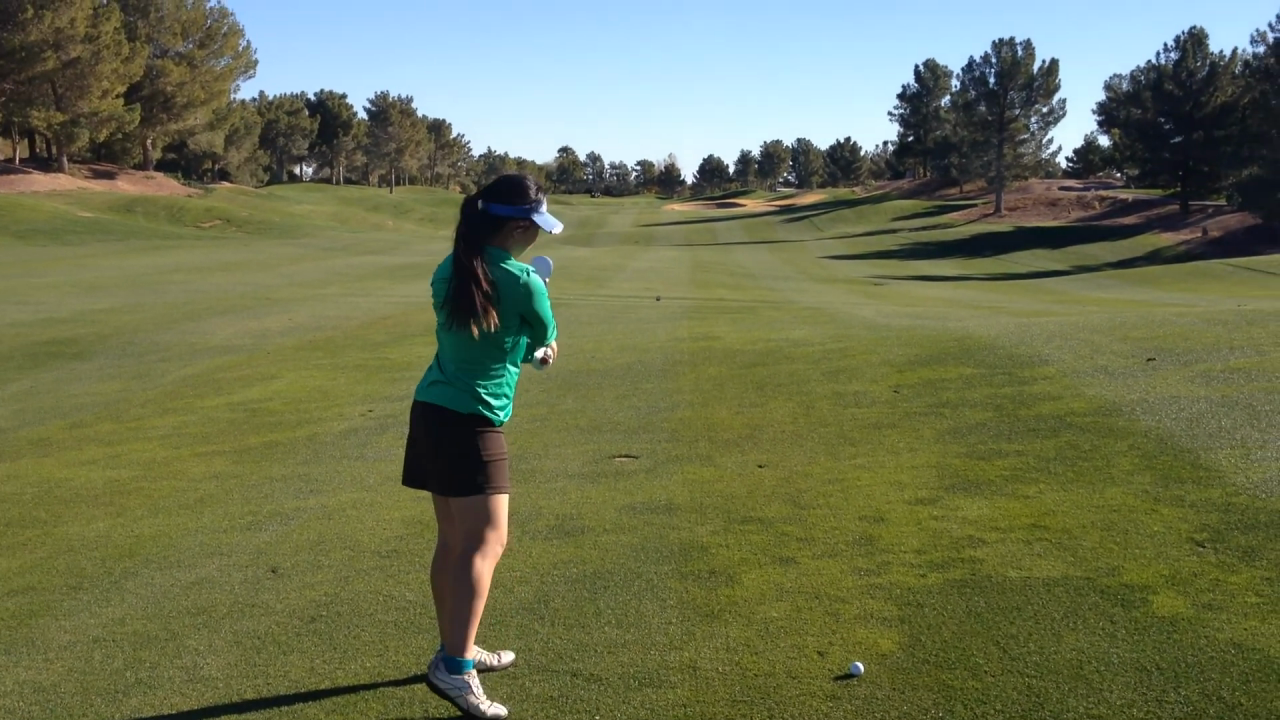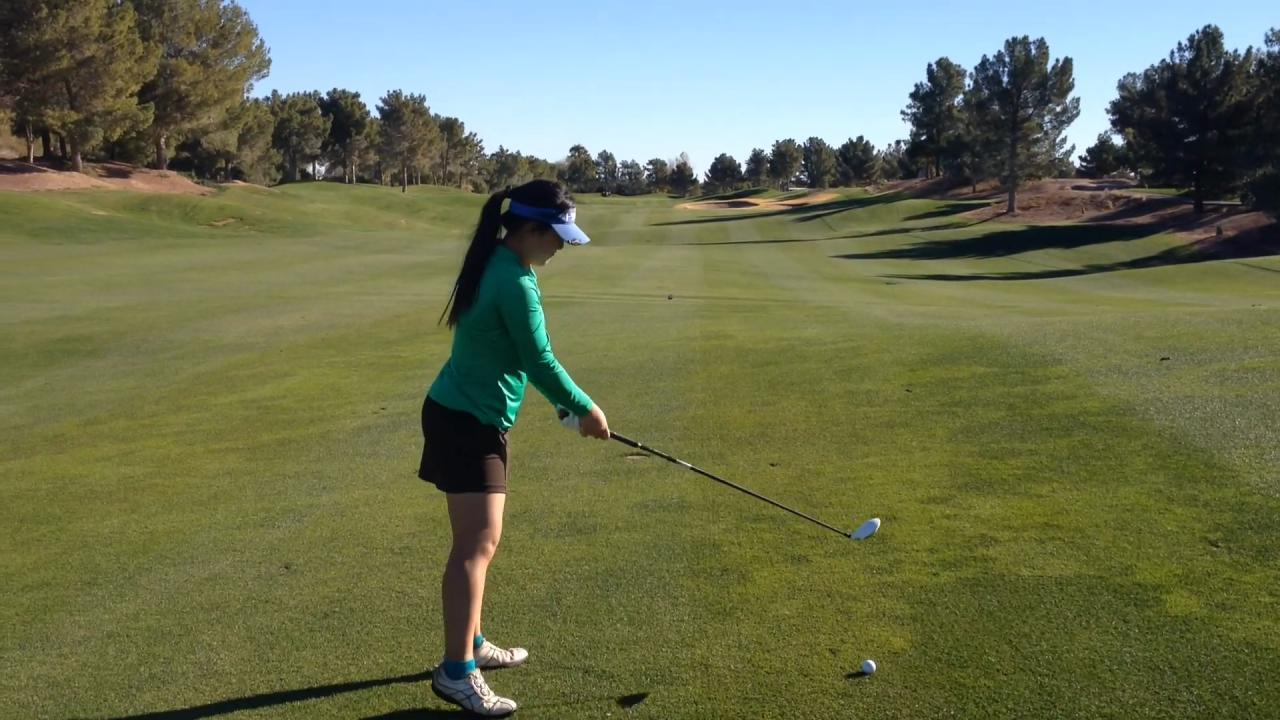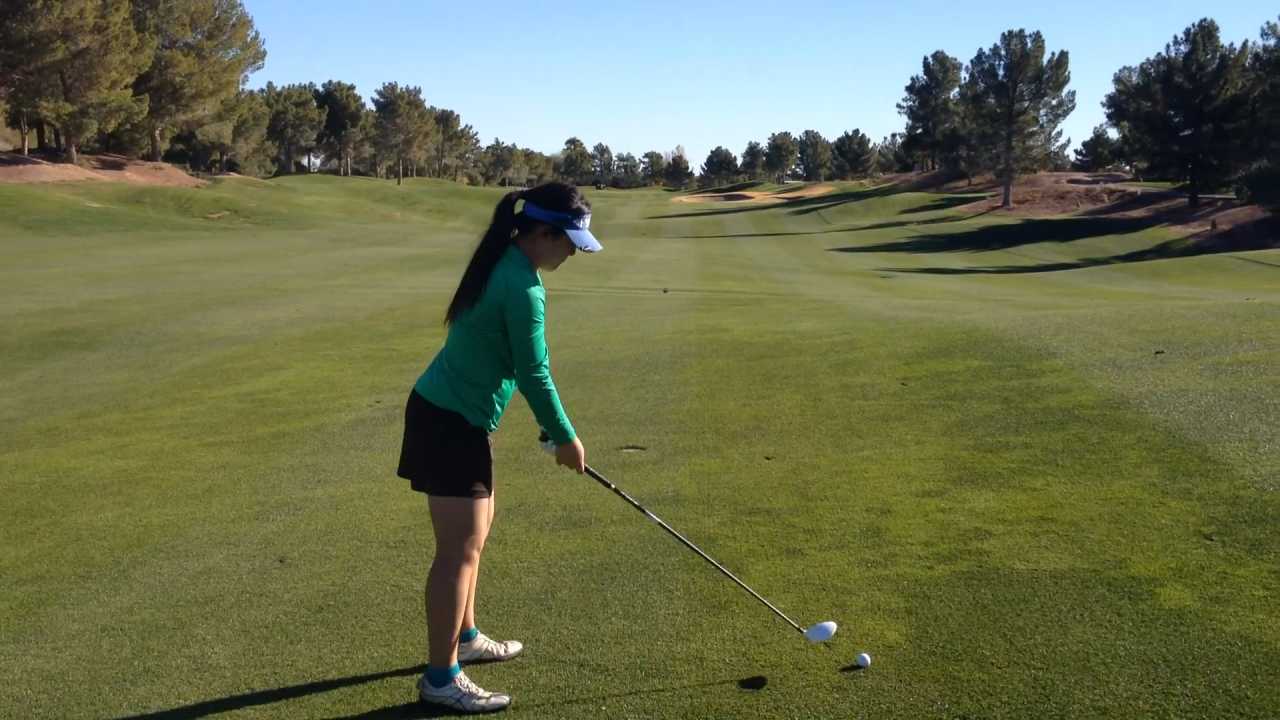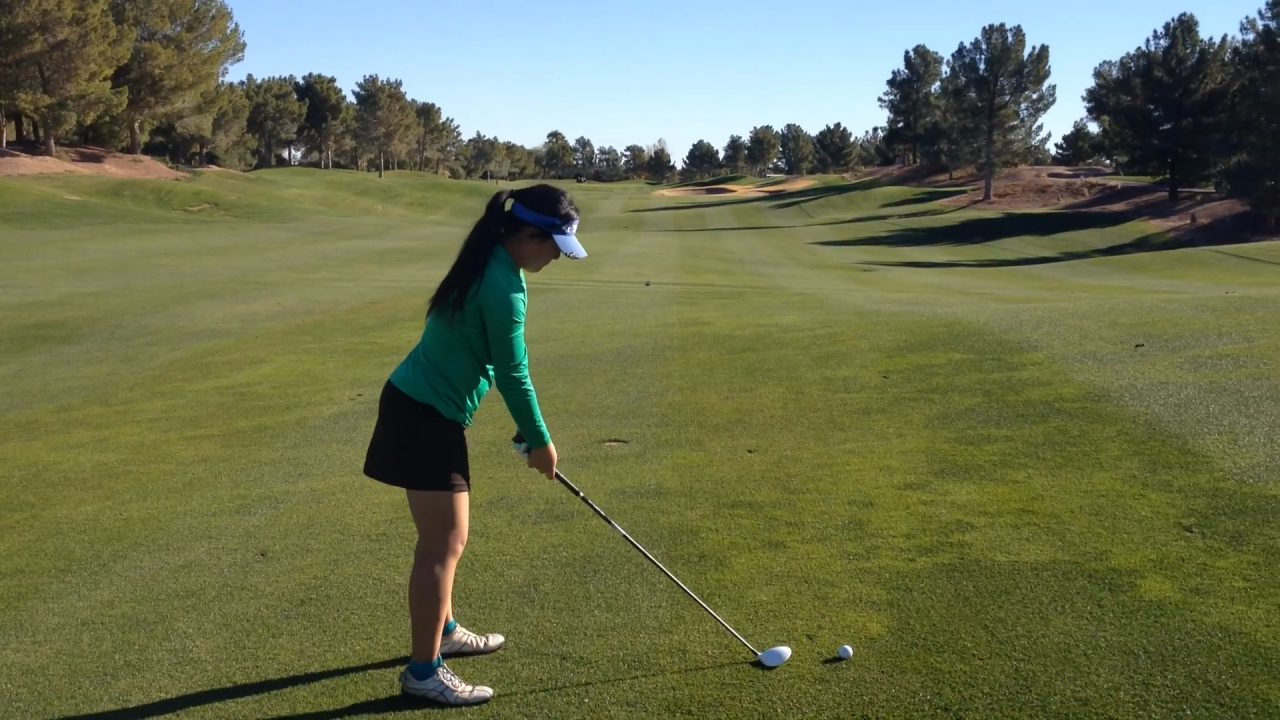
dt=0.4s
person 1, frame 1
left shoulder: (448, 270)
right shoulder: (523, 280)
right elbow: (545, 332)
left wrist: (527, 350)
right wrist: (543, 345)
left hip: (432, 412)
right hip: (472, 422)
left knee: (454, 540)
right knee: (485, 543)
left ankle: (455, 649)
right ankle: (455, 667)
person 1, frame 2
left shoulder: (493, 266)
right shoulder: (515, 283)
left elbow: (523, 354)
right elbow: (539, 359)
left wrist: (566, 404)
right wrist: (583, 407)
left hip: (465, 413)
right hip: (468, 421)
left knee: (474, 537)
right knee: (478, 544)
left ankle: (470, 644)
right ankle: (456, 671)
person 1, frame 3
left shoulder: (504, 265)
right shoulder: (522, 287)
left elbow: (520, 365)
right elbow: (533, 373)
left wrist: (550, 426)
right wrist: (564, 436)
left hip: (451, 412)
right hip: (452, 421)
left knee: (473, 534)
right knee: (460, 550)
left ankle: (464, 636)
right ankle: (440, 677)
person 1, frame 4
left shoulder: (489, 263)
right shoulder: (503, 287)
left elbow: (498, 364)
right elbow: (513, 374)
left wrist: (528, 432)
right wrist: (540, 441)
left hip: (423, 405)
right hip: (425, 415)
left knee: (446, 534)
right knee: (444, 544)
left ankle: (443, 632)
right ankle: (423, 670)
